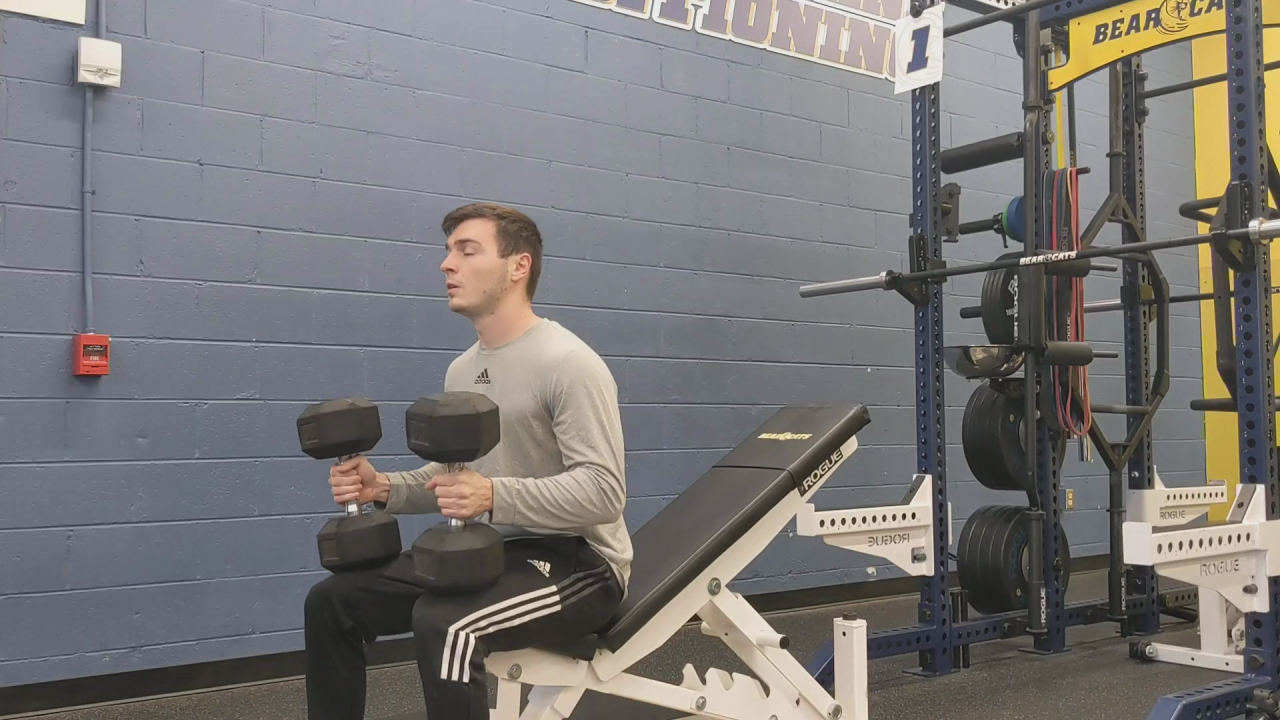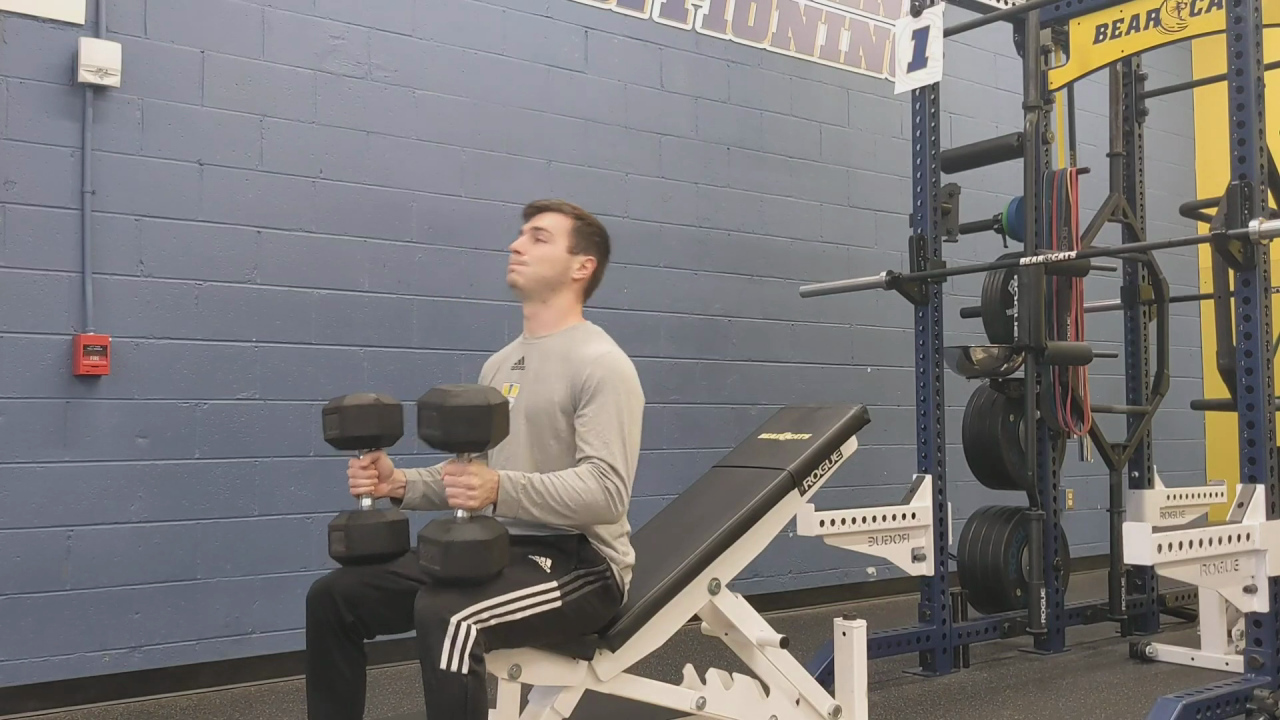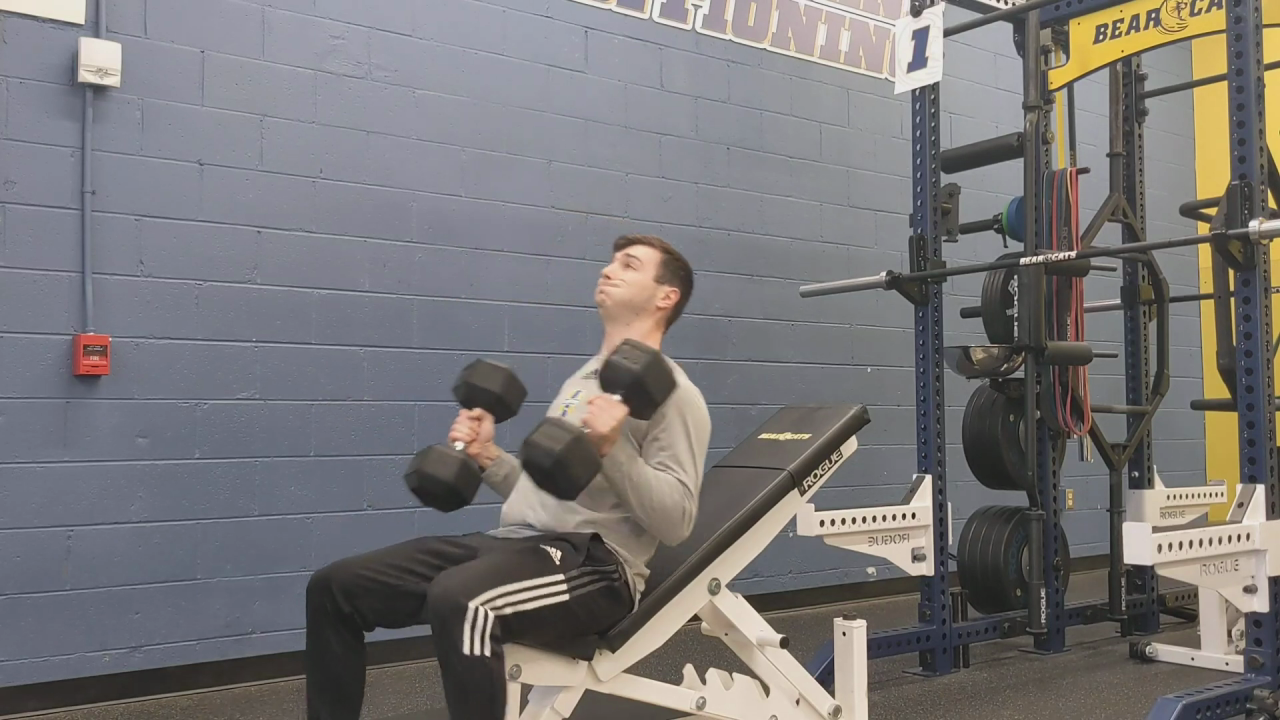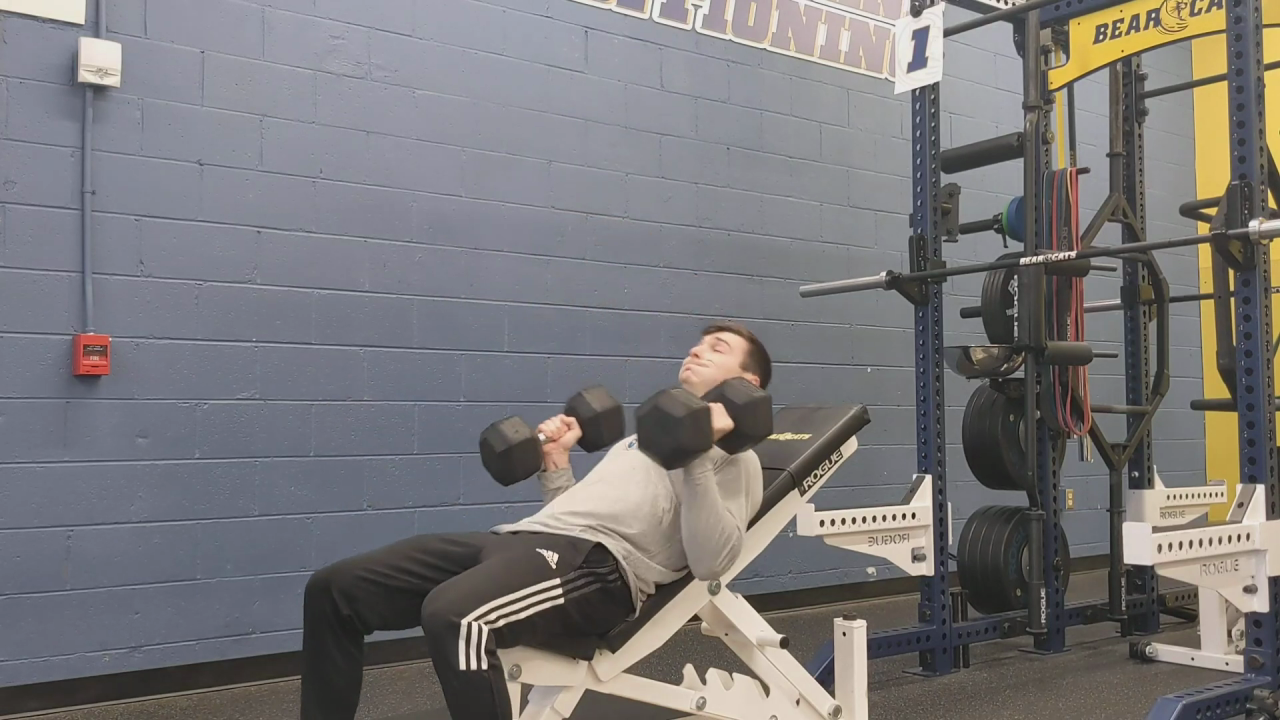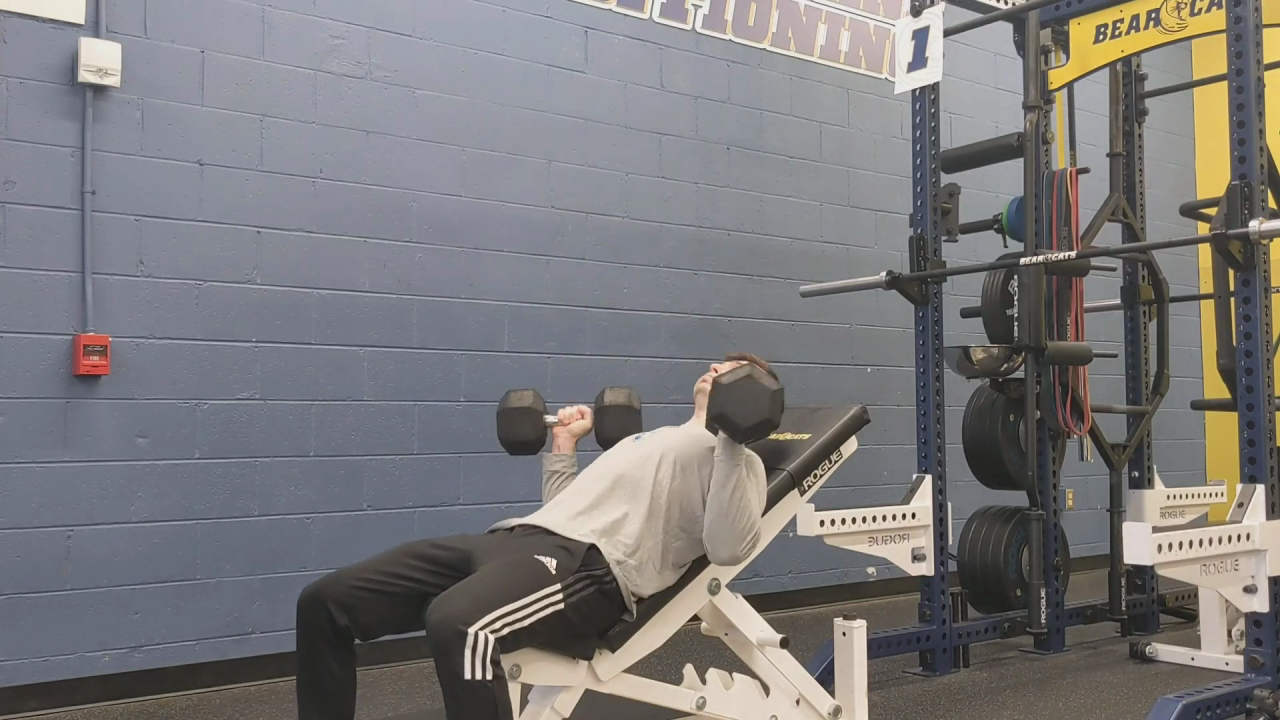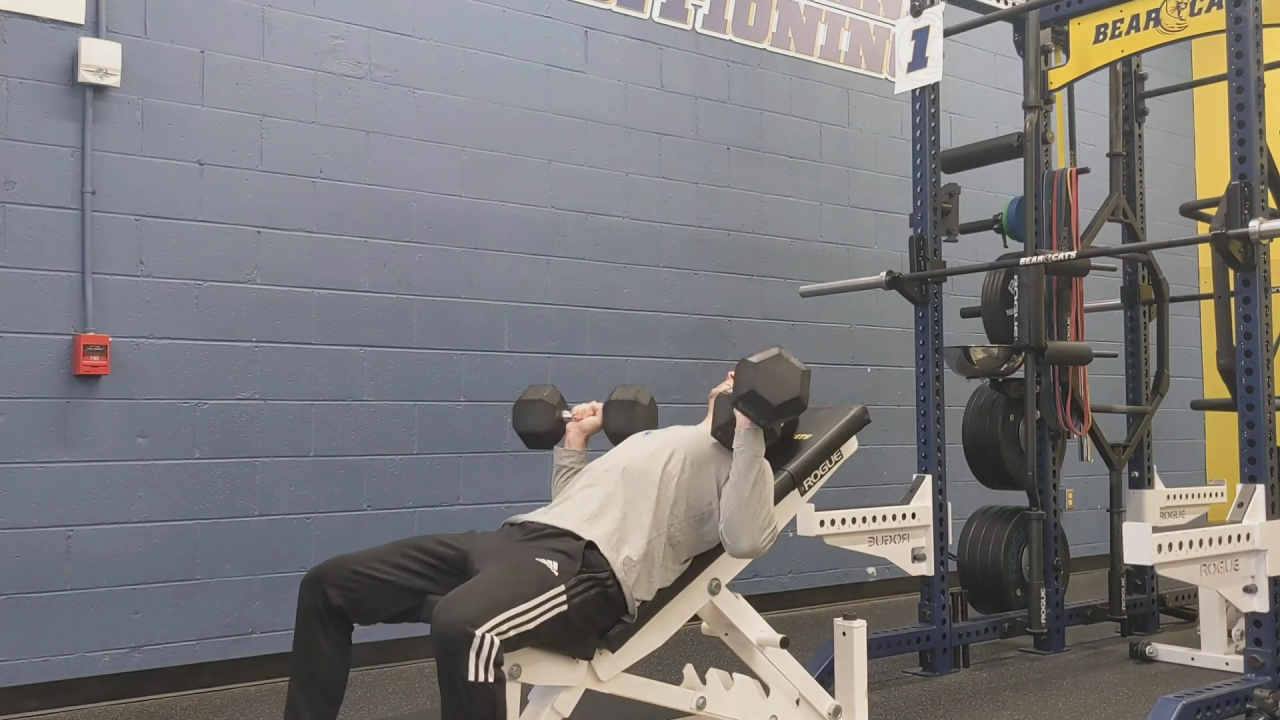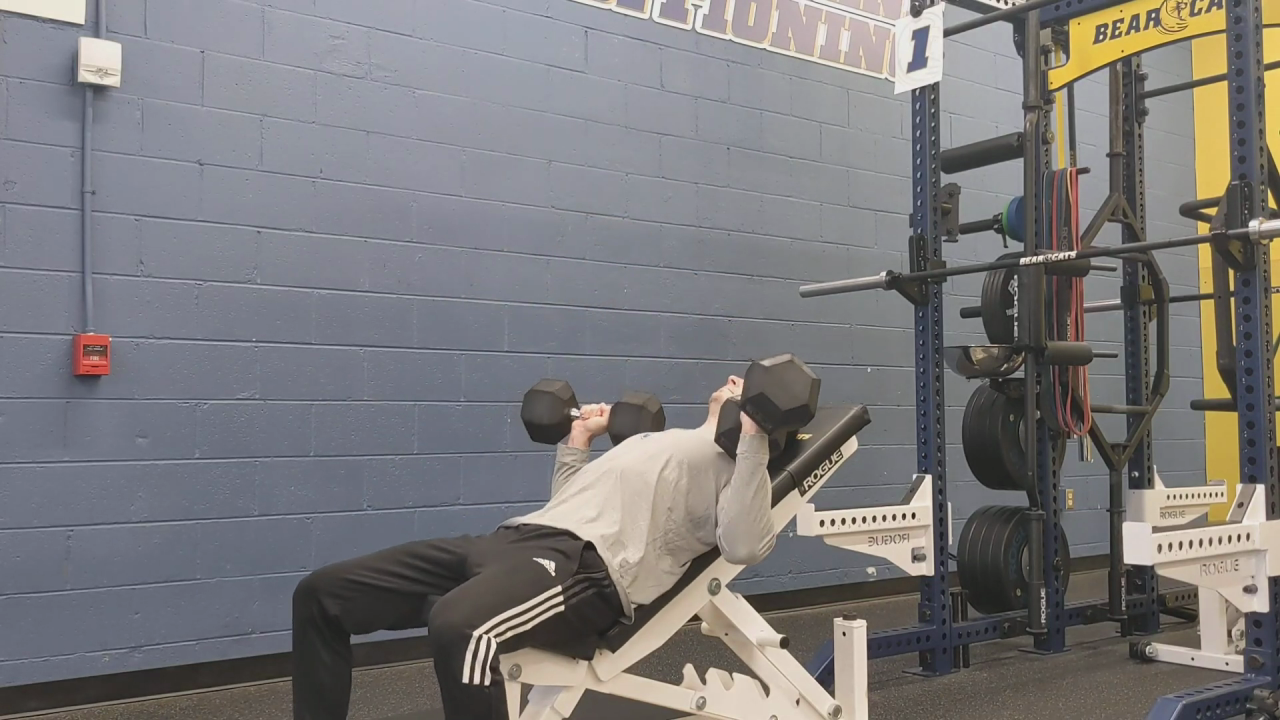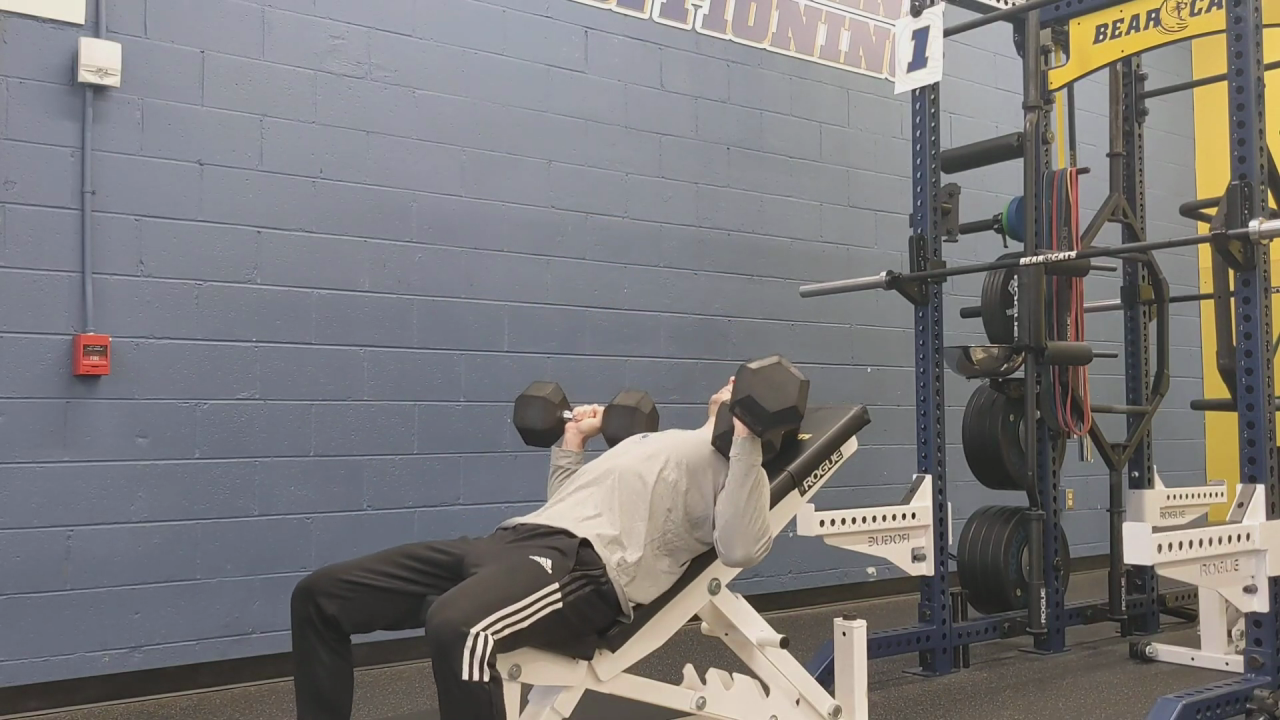
dt=0.4s
person 1, frame 1
left shoulder: (566, 363)
right shoulder: (463, 370)
left elbow: (604, 491)
right elbow: (456, 475)
left wrist: (495, 496)
right wrist: (383, 487)
left hip: (576, 560)
left knee: (445, 623)
right knee: (333, 601)
person 1, frame 2
left shoulder: (600, 364)
right shoulder: (501, 364)
left elbow: (606, 493)
right elbow: (473, 475)
left wrist: (501, 489)
right wrist: (402, 484)
left hip: (580, 561)
left knee: (446, 615)
right knee: (335, 597)
person 1, frame 3
left shoulder: (671, 394)
right shoulder: (582, 379)
left elbow: (674, 520)
left wrist: (612, 447)
right wrist: (488, 457)
left hip: (592, 562)
right hip: (516, 542)
left knee: (461, 600)
right knee: (336, 587)
person 1, frame 4
left shoulder: (732, 456)
left elbow: (710, 560)
left wrist: (700, 457)
right wrist: (555, 461)
left hip: (596, 566)
right hip: (522, 538)
left knee: (453, 617)
right knee: (333, 589)
person 1, frame 5
left shoulder: (736, 459)
right shoulder: (654, 438)
left elbow: (728, 548)
left wrist: (731, 439)
right wrist: (562, 444)
left hip: (586, 564)
right hip: (514, 538)
left knee: (457, 626)
right knee: (325, 602)
person 1, frame 6
left shoulder: (738, 460)
right shoulder: (662, 439)
left elbow: (747, 540)
left wrist: (749, 430)
right wrist: (575, 439)
left hip: (586, 563)
right hip: (519, 535)
left knee: (463, 628)
right knee: (330, 583)
person 1, frame 7
left shoulder: (735, 461)
right shoulder: (657, 439)
left elbow: (744, 545)
left wrist: (753, 436)
right wrist: (578, 436)
left hip: (583, 563)
right hip: (515, 538)
left knee: (460, 631)
right knee: (321, 594)
person 1, frame 8
left shoulder: (735, 462)
right shoulder: (660, 441)
left elbow: (741, 548)
left wrist: (745, 435)
right wrist: (572, 438)
left hip: (582, 563)
right hip: (512, 538)
left knee: (458, 629)
right knee: (319, 595)
